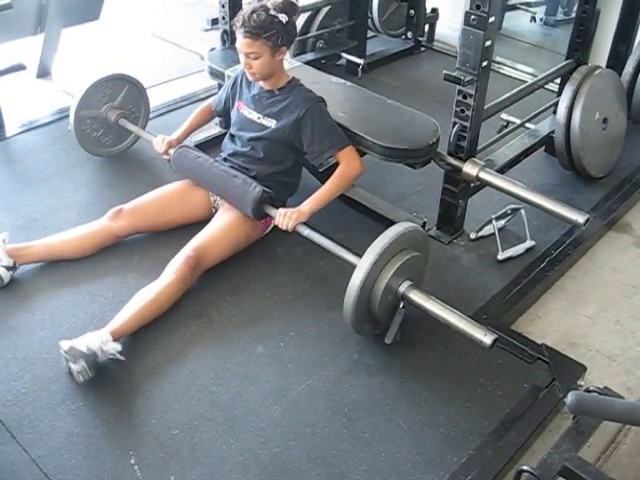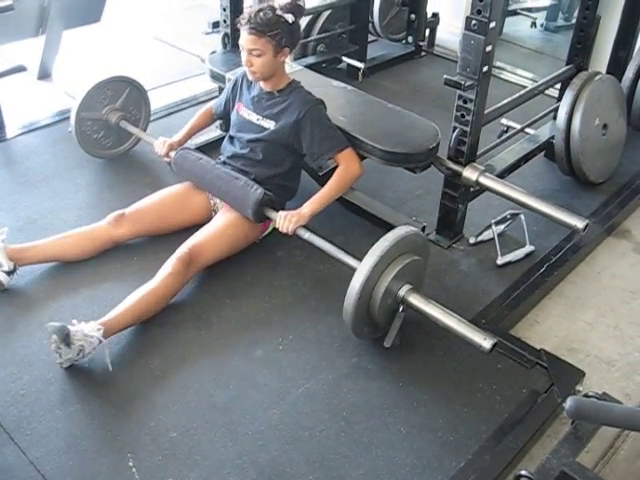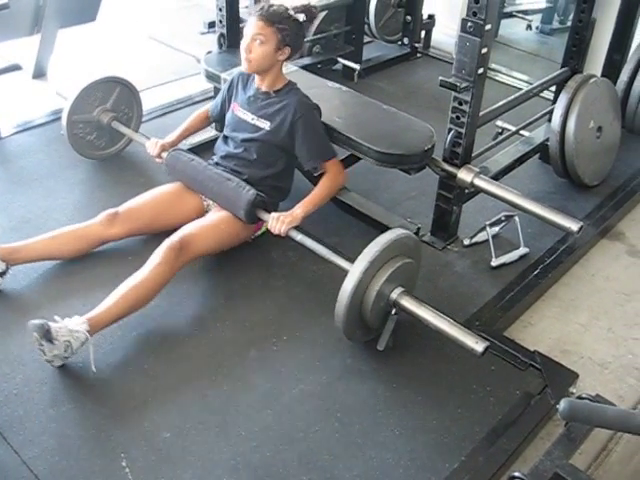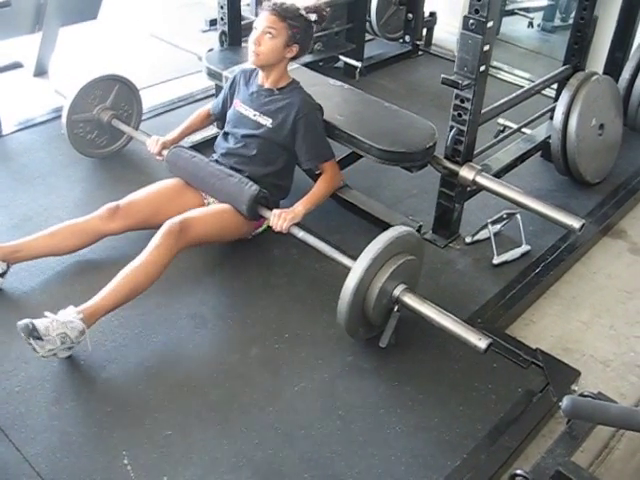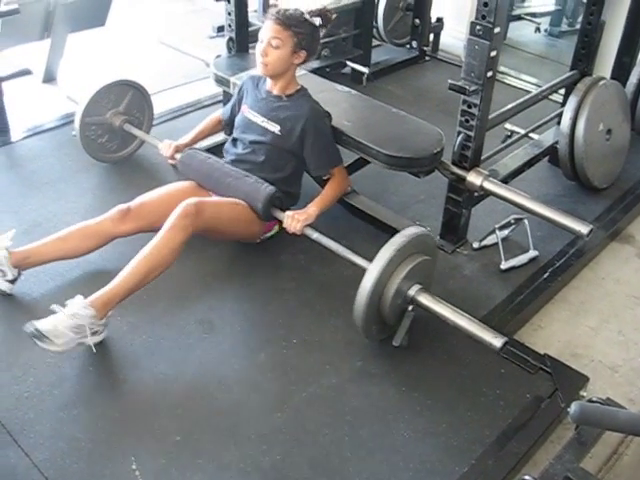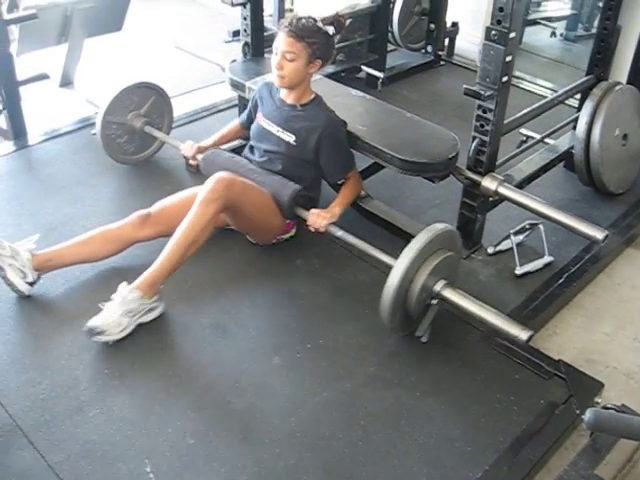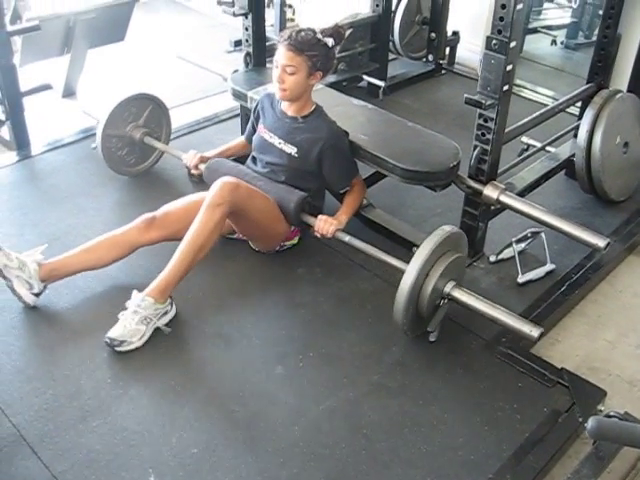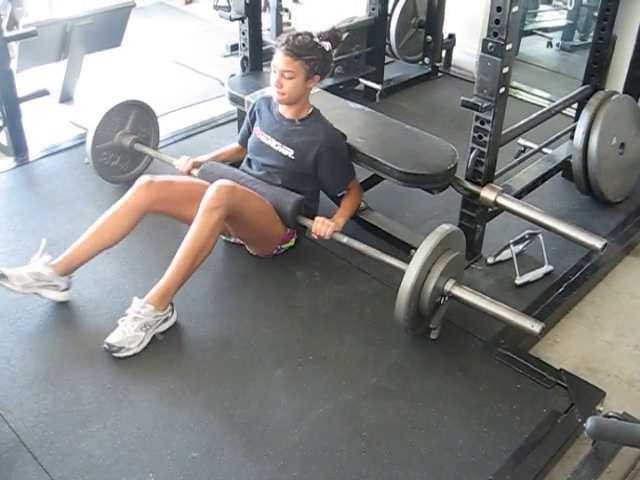
dt=0.2s
person 1, frame 1
left shoulder: (305, 106)
right shoulder: (242, 80)
left elbow: (352, 164)
right elbow: (210, 107)
left wrist: (303, 209)
right wrist: (176, 138)
left knee: (188, 262)
right knee: (120, 217)
left ankle: (102, 342)
person 1, frame 2
left shoulder: (304, 108)
right shoulder: (243, 82)
left elbow: (351, 165)
right elbow: (212, 110)
left wrist: (304, 211)
right wrist: (177, 140)
left knee: (185, 258)
right knee: (121, 222)
left ankle: (92, 334)
person 1, frame 3
left shoulder: (298, 109)
right shoulder: (239, 81)
left elbow: (335, 173)
right elbow: (209, 113)
left wrist: (296, 213)
right wrist: (171, 140)
left knee: (176, 247)
right knee: (113, 220)
left ankle: (79, 331)
person 1, frame 4
left shoulder: (300, 107)
right shoulder: (243, 79)
left elbow: (332, 173)
right elbow: (211, 112)
left wrist: (296, 211)
right wrist: (171, 138)
left knee: (176, 229)
right knee: (114, 213)
left ankle: (77, 323)
person 1, frame 5
left shoulder: (308, 115)
right shoulder: (251, 85)
left elbow: (339, 177)
right elbow: (222, 118)
left wrist: (308, 212)
right wrist: (183, 143)
left hip: (259, 210)
left knee: (190, 212)
right knee: (125, 215)
left ankle: (91, 312)
person 1, frame 6
left shoulder: (324, 124)
right shoulder: (266, 91)
left elbow: (353, 179)
left wrist: (330, 212)
right wrist: (205, 146)
left hip: (278, 215)
right hip: (233, 194)
left knee: (222, 183)
right knee: (143, 221)
left ankle: (142, 294)
right ankle: (31, 263)
person 1, frame 7
left shoulder: (326, 135)
right shoulder: (266, 103)
left elbow: (356, 186)
left wrist: (338, 219)
right wrist: (207, 156)
left hip: (280, 224)
right hip: (237, 206)
left knee: (226, 188)
right knee: (149, 226)
left ankle: (155, 301)
right ankle: (38, 274)
person 1, frame 8
left shoulder: (323, 138)
right shoulder: (262, 106)
left elbow: (353, 190)
left wrist: (335, 222)
right wrist: (200, 161)
left hip: (277, 227)
right hip: (233, 210)
left knee: (222, 192)
right knee: (149, 188)
left ankle: (156, 307)
right ankle: (55, 274)
